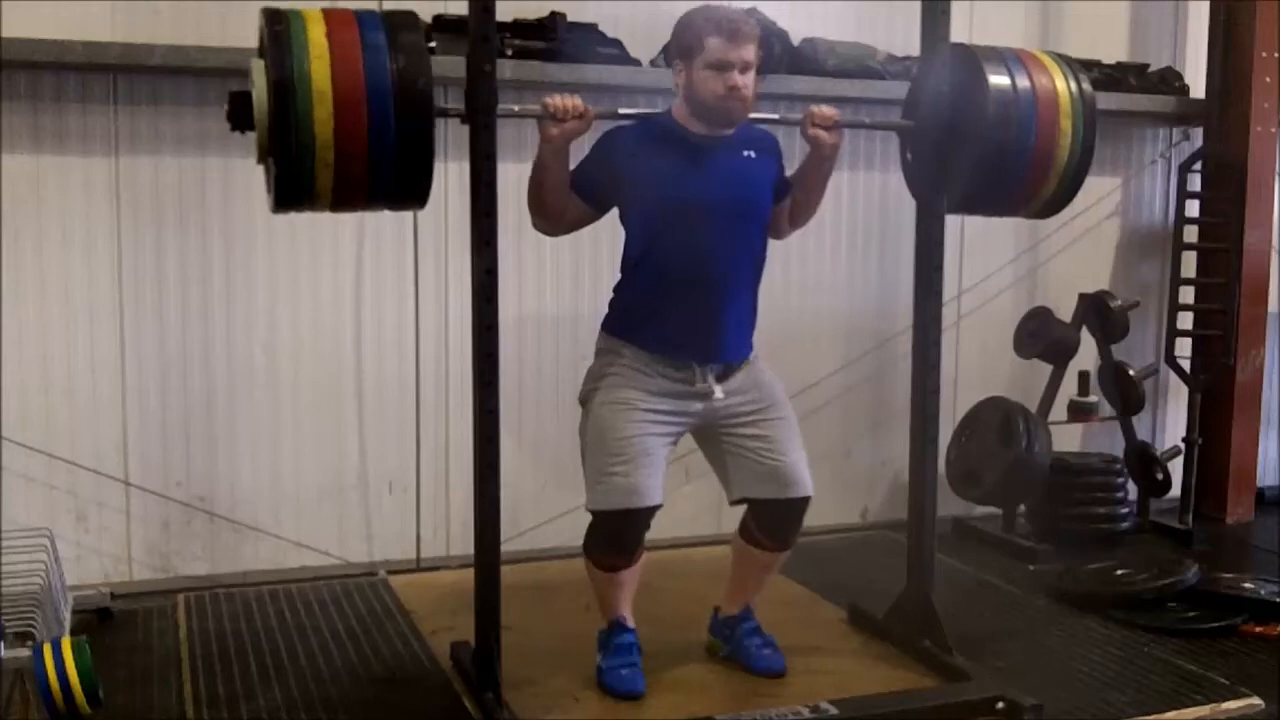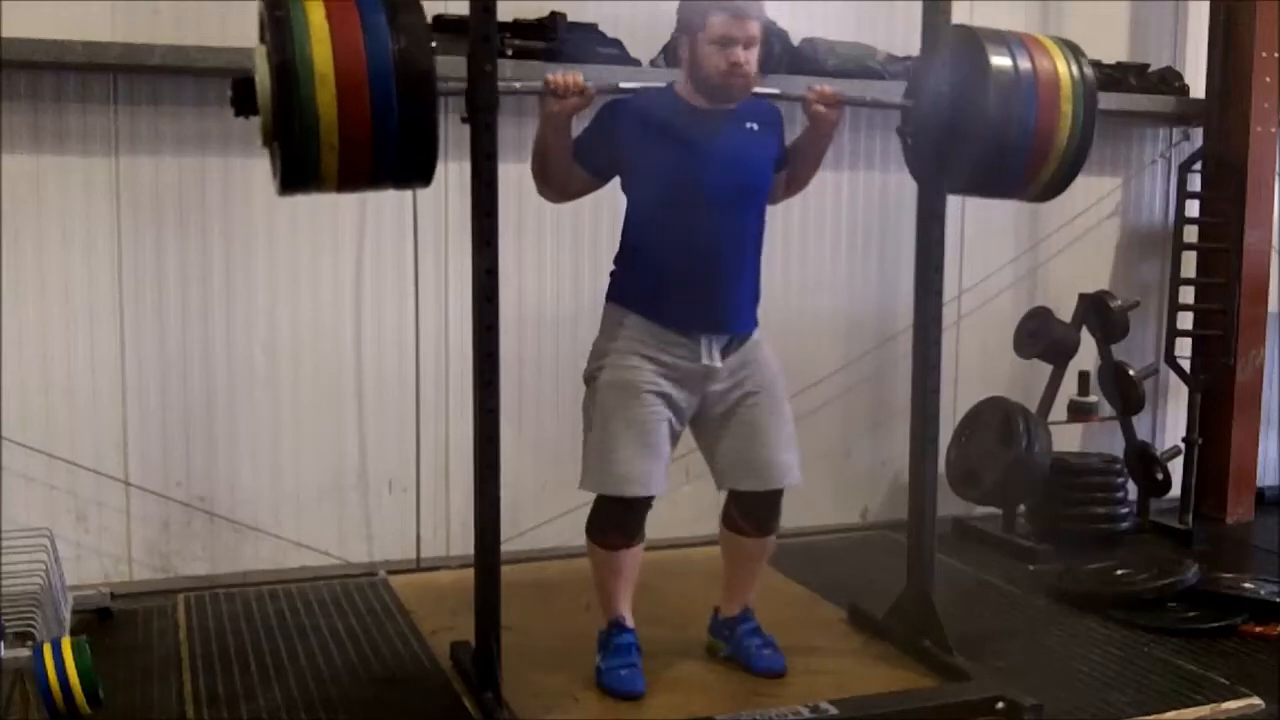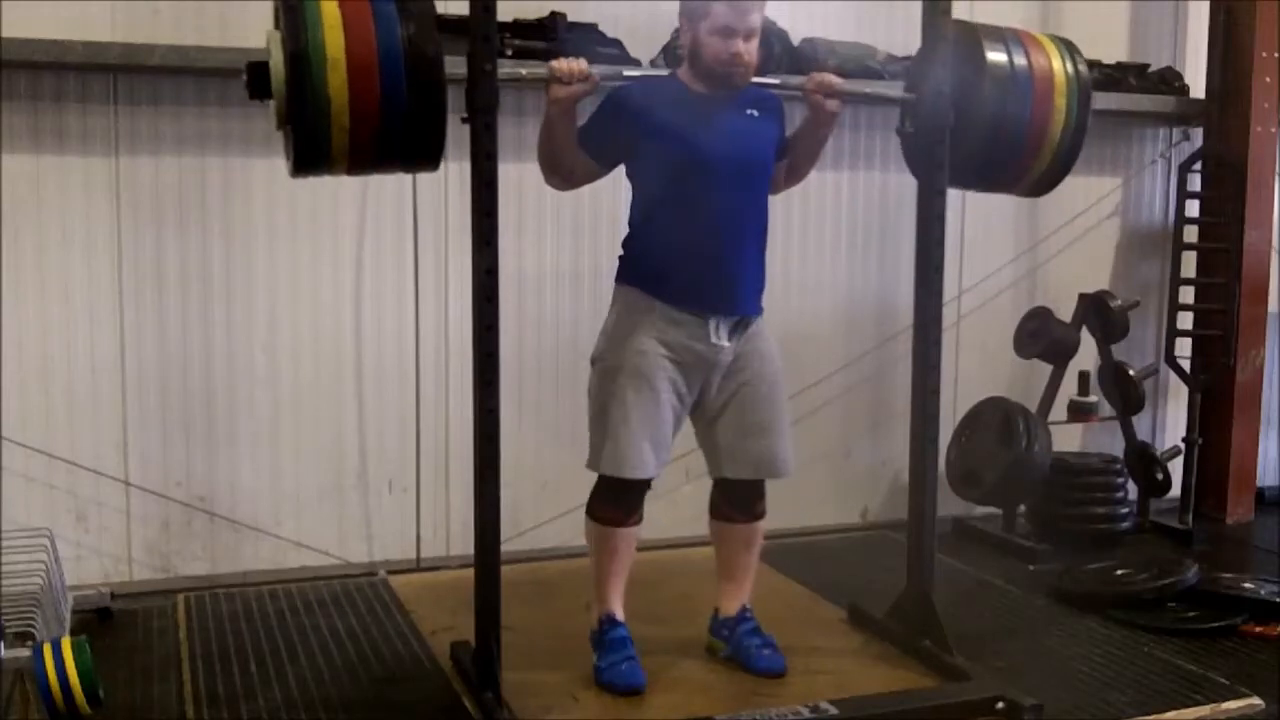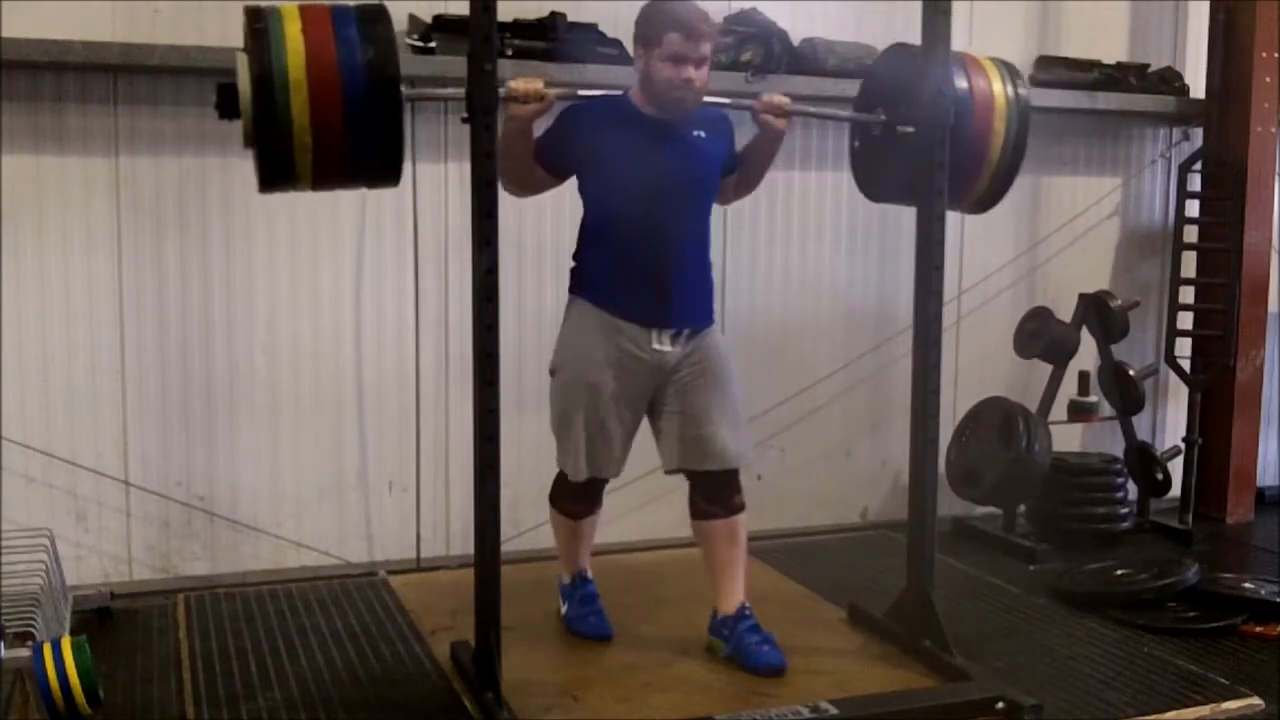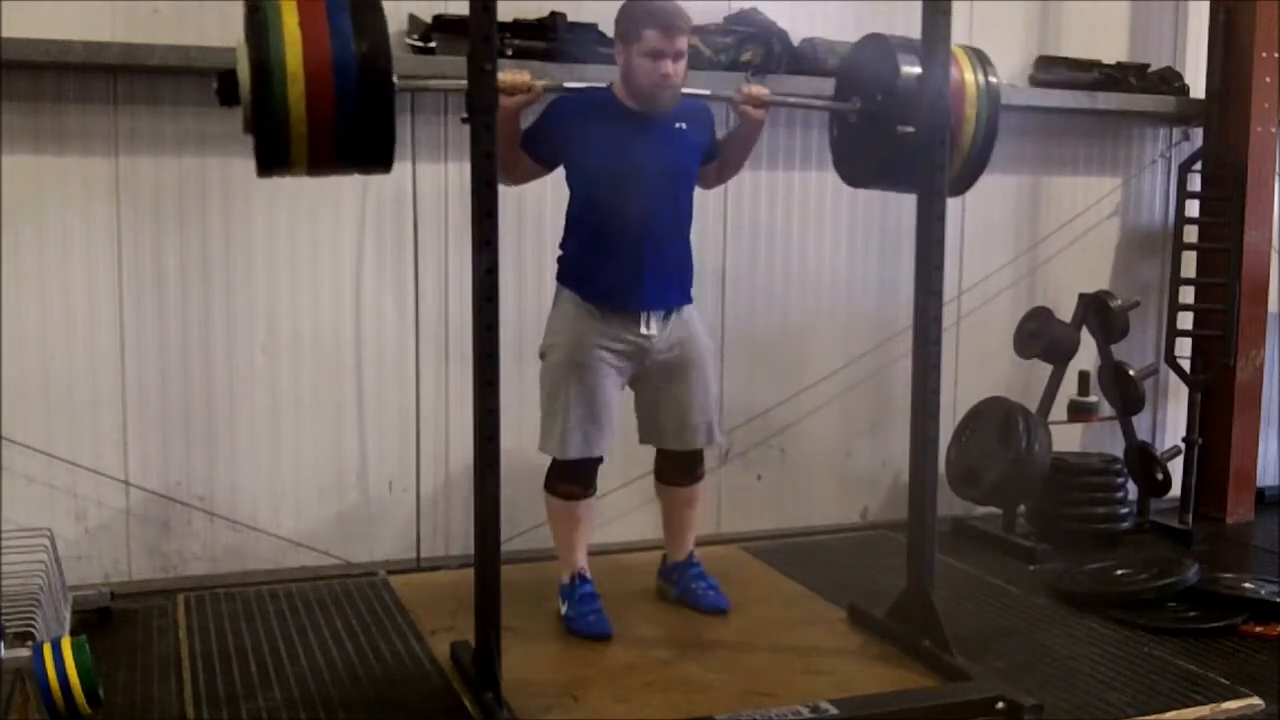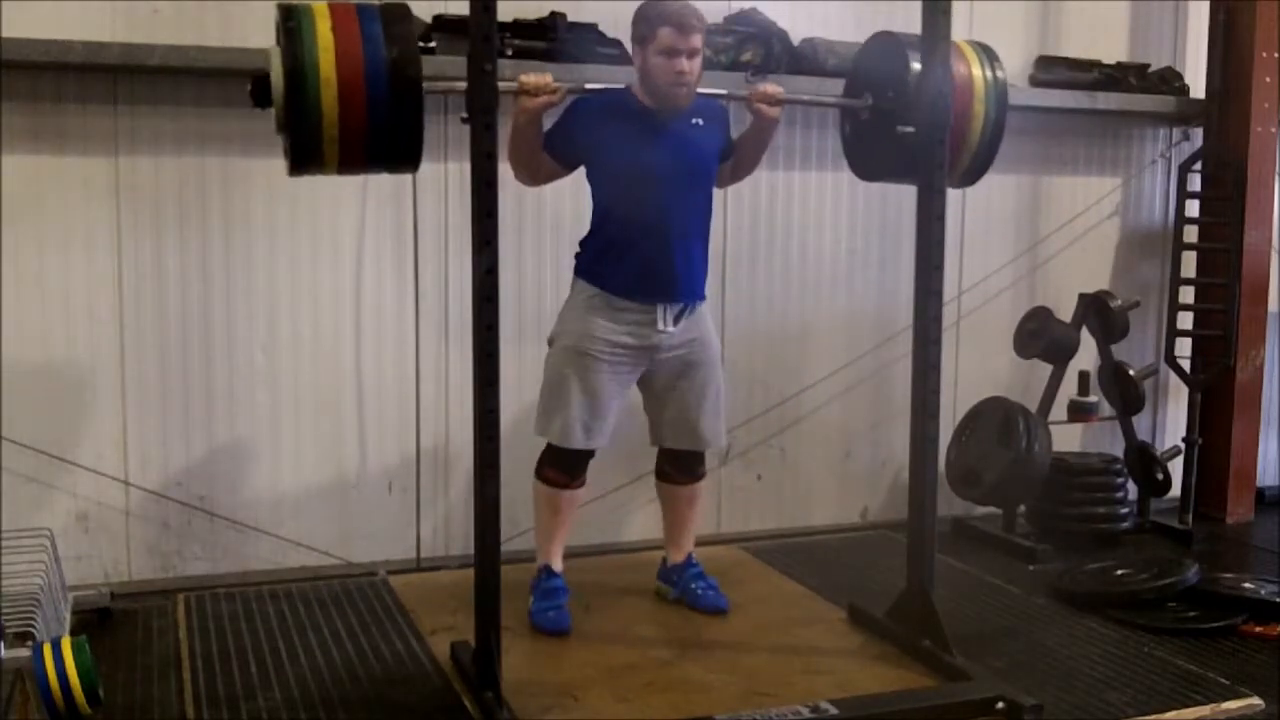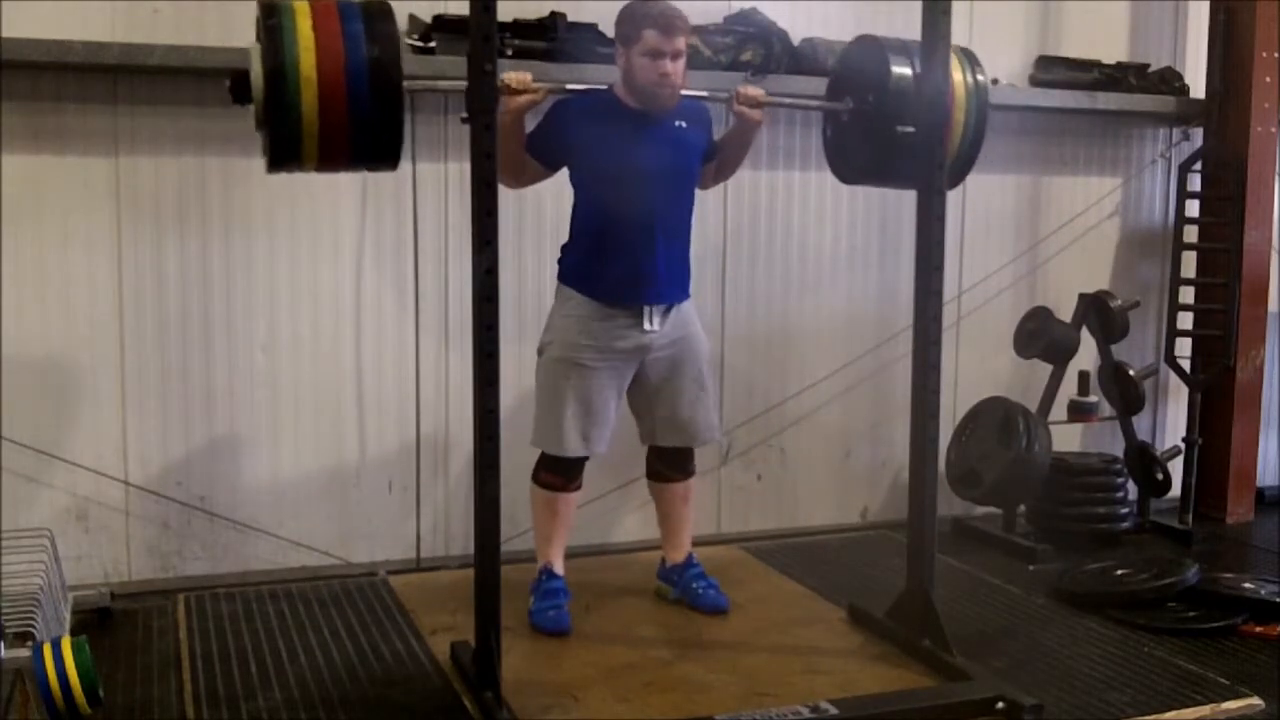
dt=0.5s
person 1, frame 1
left shoulder: (762, 149)
right shoulder: (631, 147)
left elbow: (782, 221)
right elbow: (552, 220)
left wrist: (821, 156)
right wrist: (553, 147)
left hip: (736, 368)
right hip: (638, 367)
left knee: (788, 500)
right knee: (624, 513)
left ankle: (733, 619)
right ankle: (618, 633)
person 1, frame 2
left shoulder: (764, 120)
right shoulder: (634, 117)
right elbow: (557, 188)
left wrist: (820, 130)
right wrist: (555, 120)
left hip: (739, 343)
right hip: (643, 340)
left knee: (764, 490)
right knee: (625, 495)
left ankle: (732, 619)
right ankle: (618, 632)
person 1, frame 3
left shoulder: (764, 107)
right shoulder: (639, 103)
right elbow: (563, 174)
left wrist: (822, 118)
right wrist: (559, 107)
left hip: (742, 324)
right hip: (652, 318)
left knee: (745, 477)
right knee: (624, 476)
left ankle: (732, 618)
right ankle: (610, 628)
person 1, frame 4
left shoulder: (715, 126)
right shoulder: (591, 122)
right elbow: (522, 182)
left wrist: (770, 136)
right wrist: (517, 122)
left hip: (694, 332)
right hip: (604, 327)
left knee: (720, 473)
right knee: (583, 473)
left ankle: (732, 617)
right ankle: (575, 584)
person 1, frame 5
left shoulder: (695, 118)
right shoulder: (576, 115)
right elbow: (512, 170)
left wrist: (749, 125)
right wrist: (506, 113)
left hip: (675, 314)
right hip: (589, 315)
left knee: (686, 448)
right knee: (577, 455)
left ankle: (679, 564)
right ankle: (576, 582)
person 1, frame 6
left shoulder: (711, 116)
right shoulder: (596, 113)
right elbow: (531, 172)
left wrist: (764, 124)
right wrist: (527, 114)
left hip: (687, 313)
right hip: (604, 309)
left knee: (687, 447)
right knee: (570, 444)
left ankle: (678, 565)
right ankle: (548, 576)
person 1, frame 7
left shoulder: (693, 118)
right shoulder: (579, 115)
right elbow: (515, 174)
left wrist: (746, 127)
right wrist: (510, 116)
left hip: (672, 313)
right hip: (589, 313)
left knee: (677, 445)
right knee: (564, 450)
left ankle: (678, 564)
right ankle: (549, 577)
